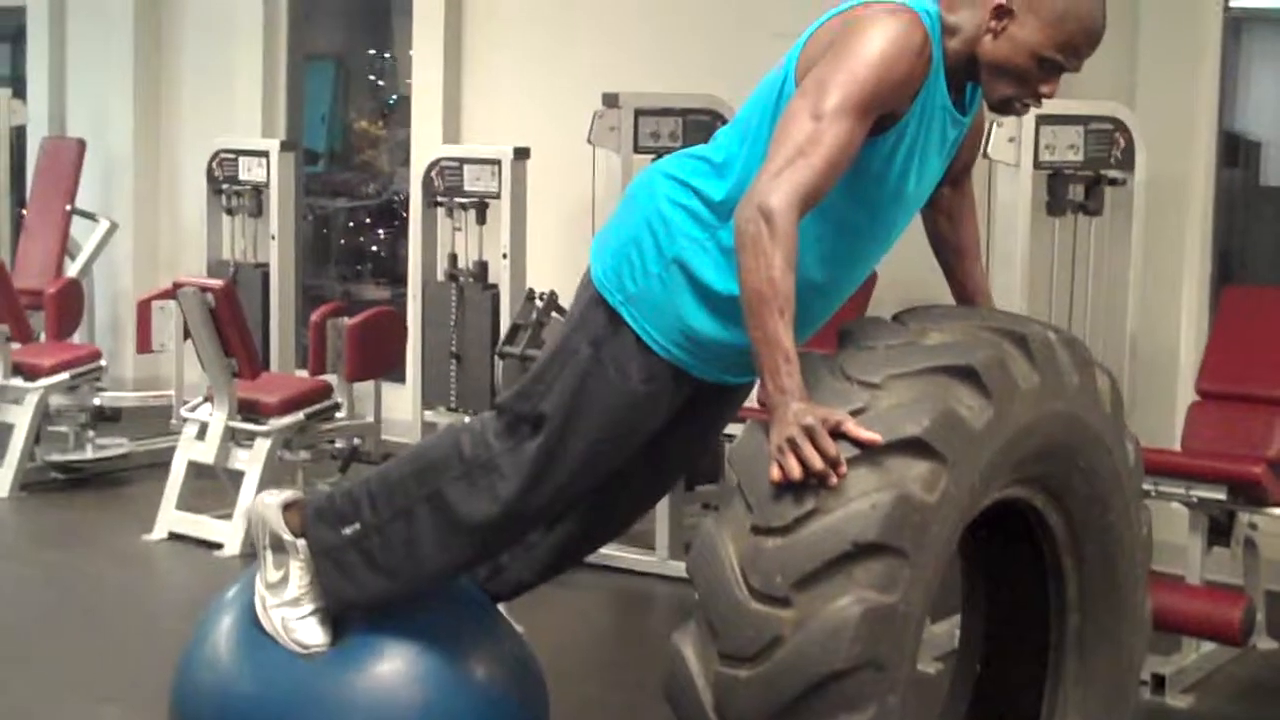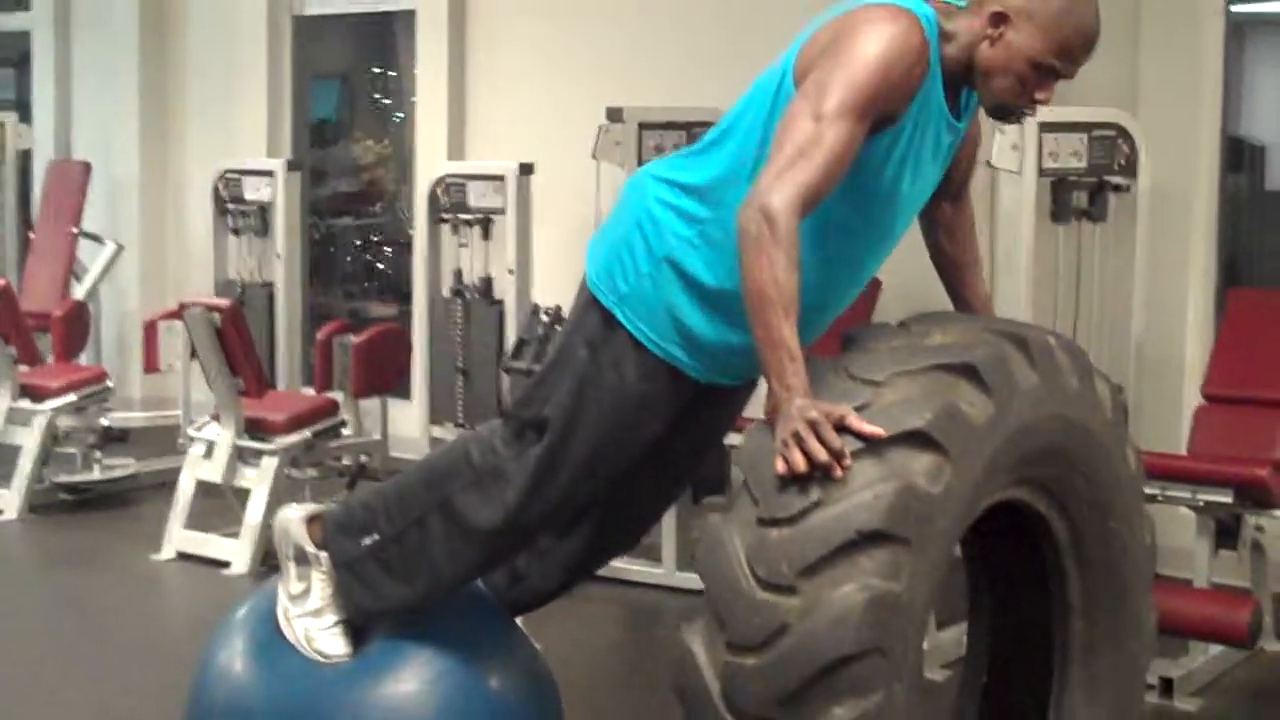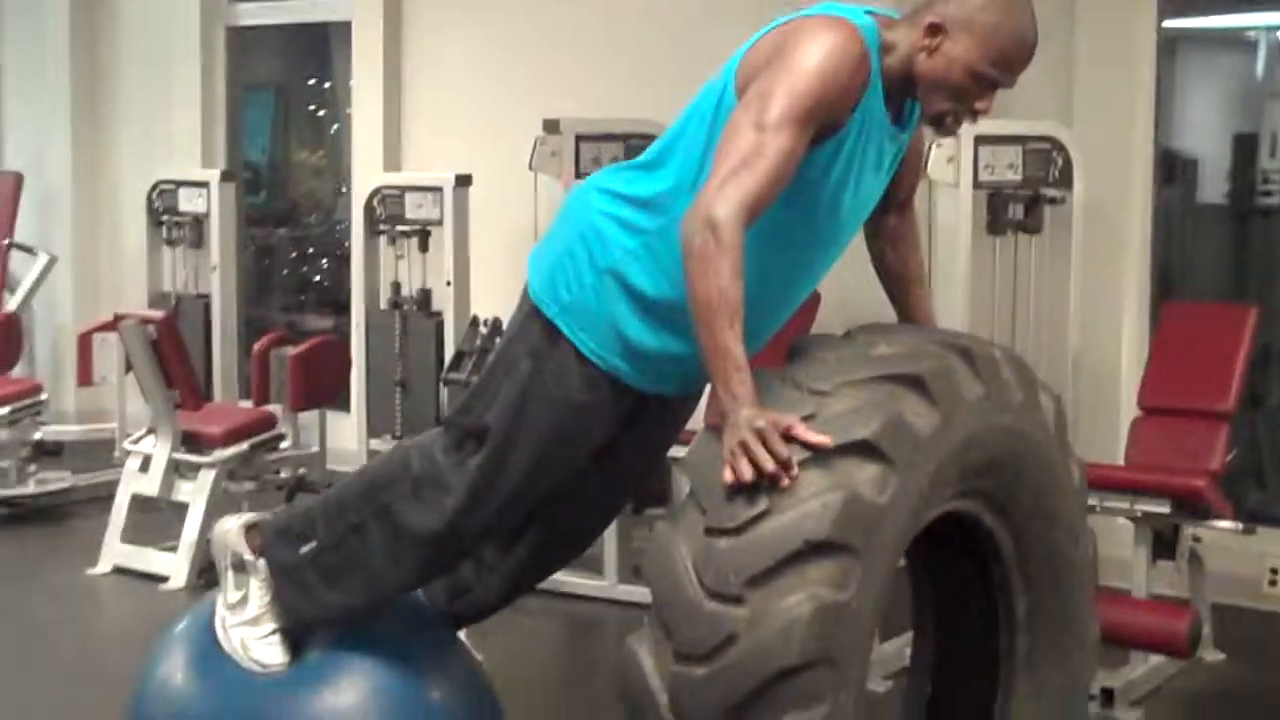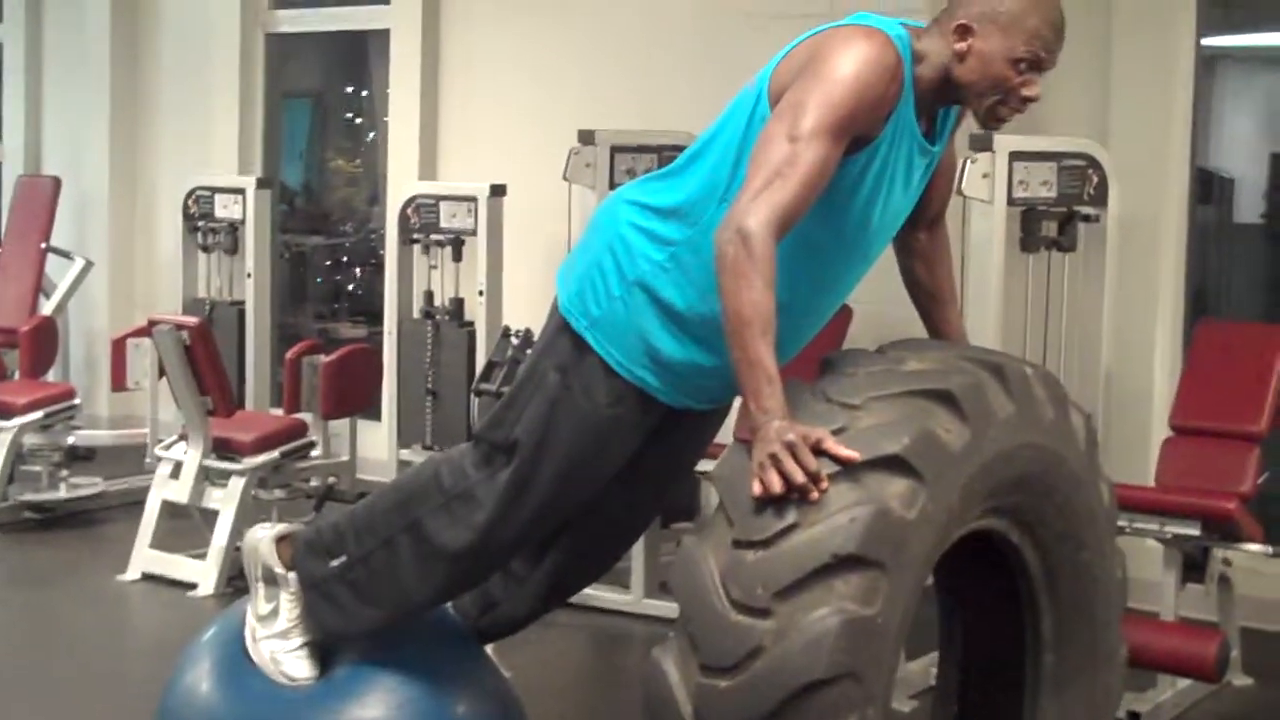
dt=1s
person 1, frame 1
left shoulder: (966, 91)
left elbow: (949, 194)
right elbow: (769, 208)
right wrist: (789, 400)
left hip: (731, 326)
right hip: (674, 280)
left knee: (608, 496)
right knee: (522, 462)
left ankle: (454, 582)
right ankle: (305, 531)
person 1, frame 2
left shoulder: (963, 94)
left elbow: (946, 205)
right elbow: (768, 209)
right wrist: (792, 398)
left hip: (732, 330)
right hip: (667, 283)
left knee: (623, 504)
right knee: (532, 466)
left ankle: (473, 593)
right ankle: (328, 543)
person 1, frame 3
left shoulder: (905, 106)
left elbow: (891, 217)
right elbow: (713, 218)
right wrist: (740, 405)
left hip: (675, 340)
right hip: (609, 294)
left knee: (565, 516)
right knee: (473, 476)
left ankle: (425, 604)
right ankle: (267, 554)
person 1, frame 4
left shoulder: (937, 110)
left elbow: (923, 231)
right elbow: (748, 230)
right wrist: (771, 419)
left hip: (705, 353)
right hip: (639, 306)
left knee: (595, 533)
right knee: (504, 490)
left ankle: (451, 620)
right ankle: (295, 563)
